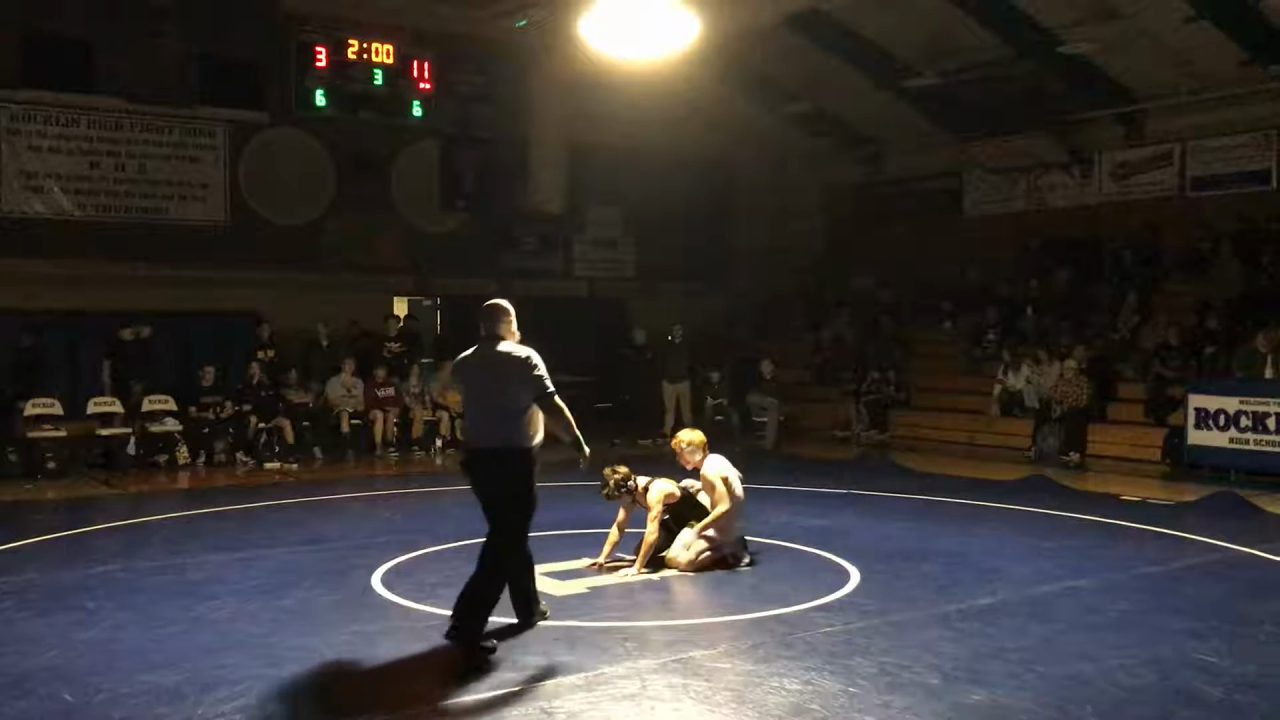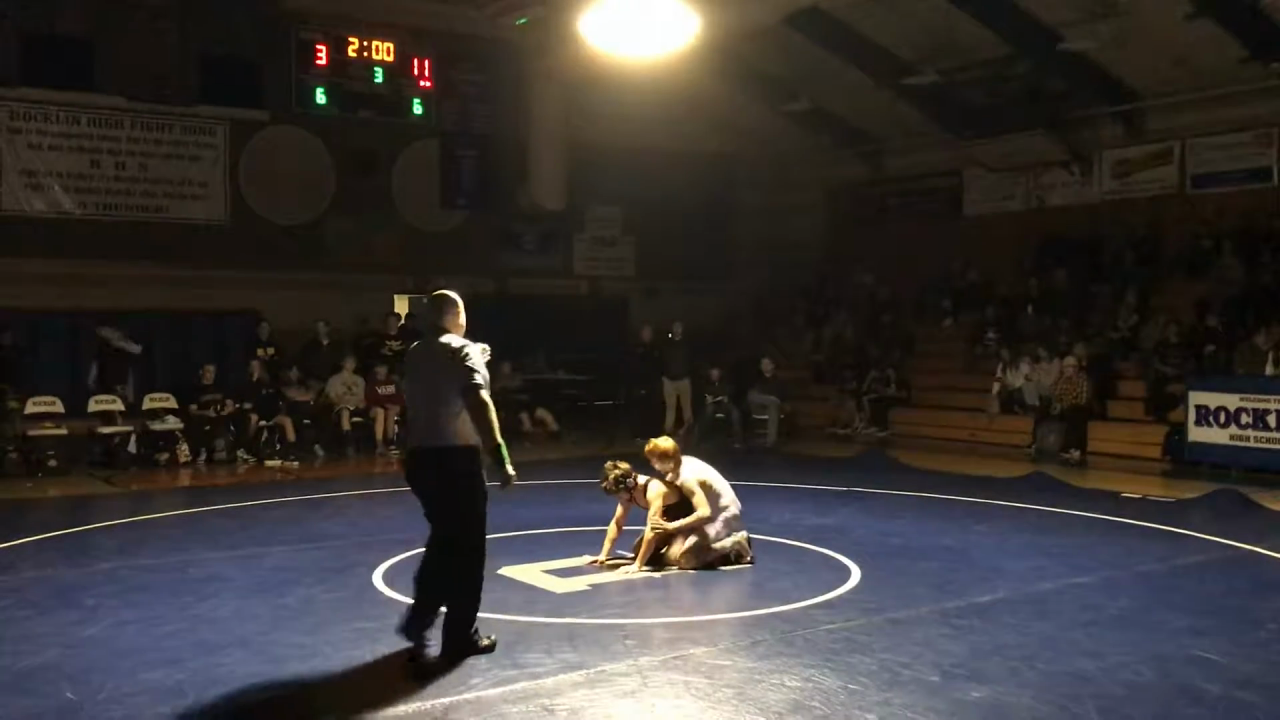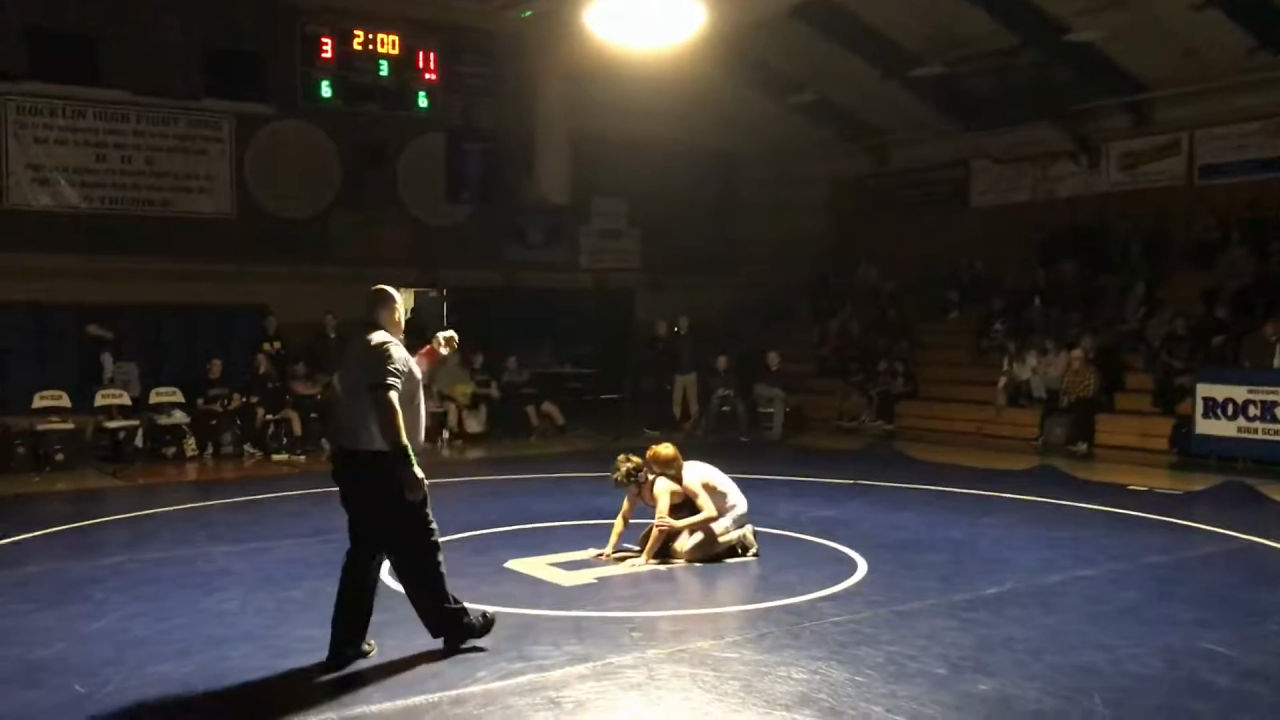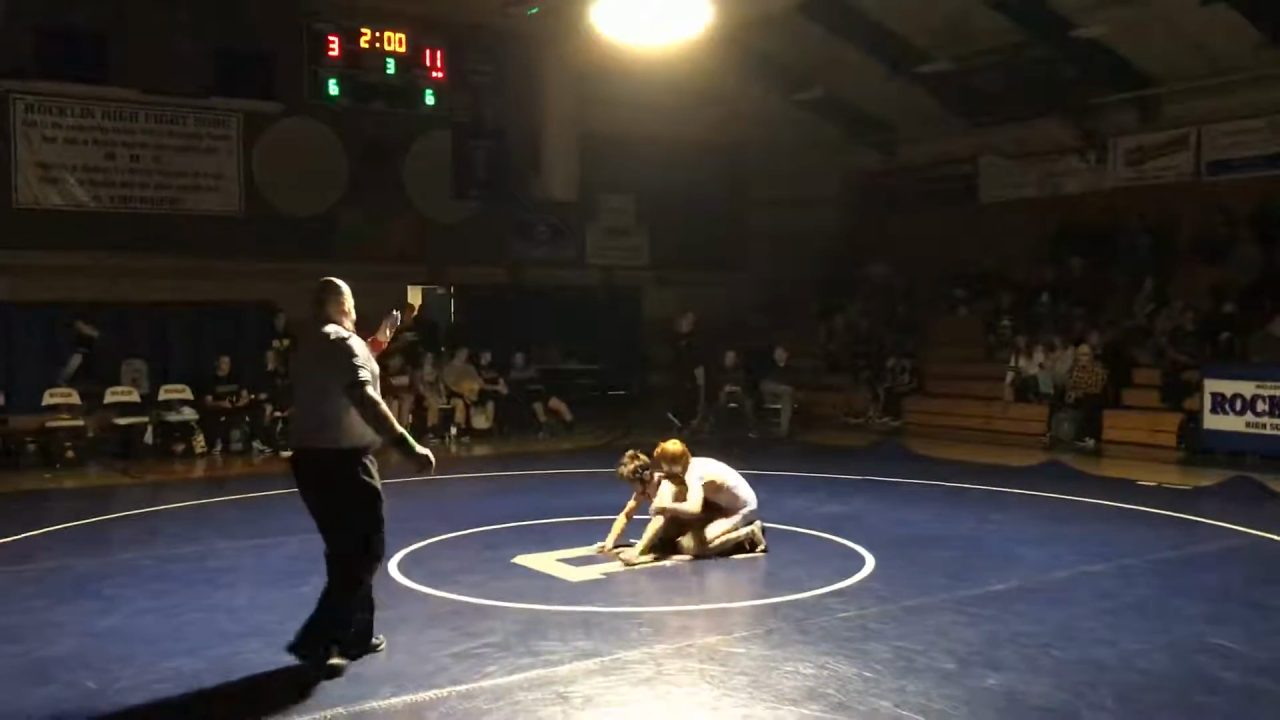
dt=0.4s
person 1, frame 1
left shoulder: (464, 362)
right shoulder: (523, 358)
right elbow: (551, 405)
right wrist: (578, 442)
left hip: (477, 457)
right hip: (513, 457)
left knee: (509, 533)
right knee: (507, 539)
left ankle: (529, 607)
right ankle: (467, 627)
person 1, frame 2
left shoulder: (415, 354)
right shoulder: (461, 351)
right elbow: (477, 403)
right wrist: (501, 458)
left hip: (419, 458)
right hip: (455, 458)
left knee: (444, 540)
right knee: (467, 546)
left ankle: (419, 618)
right ankle: (460, 637)
person 1, frame 3
left shoulder: (360, 348)
right shoulder: (385, 347)
right elbow: (386, 404)
right wrist: (408, 461)
left hip: (353, 460)
right hip: (380, 463)
left knee: (365, 551)
right knee: (418, 546)
left ankle: (347, 642)
right ankle: (452, 624)
person 1, frame 4
left shoulder: (306, 346)
right shoulder: (344, 343)
right elbow: (364, 399)
left wrist: (379, 342)
right wrist: (408, 445)
left hip: (309, 460)
right hip: (342, 461)
left knee: (346, 549)
right knee: (363, 551)
left ankle: (357, 636)
right ankle: (316, 641)
